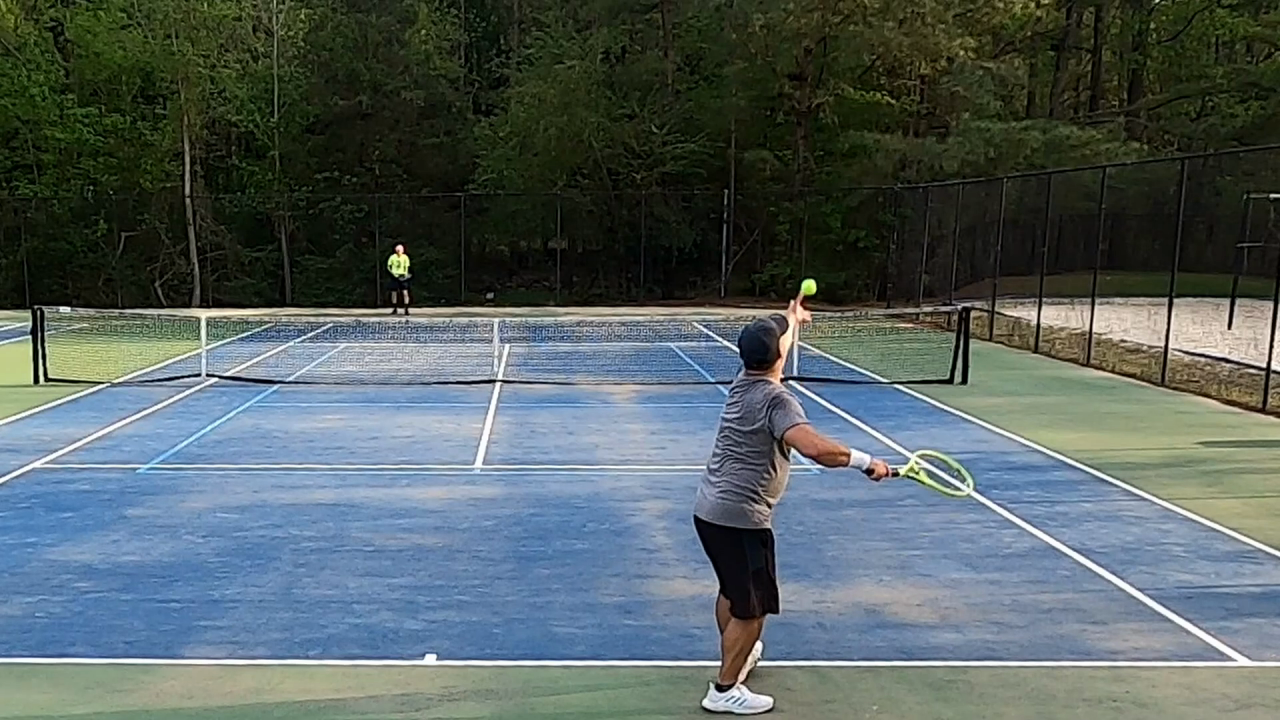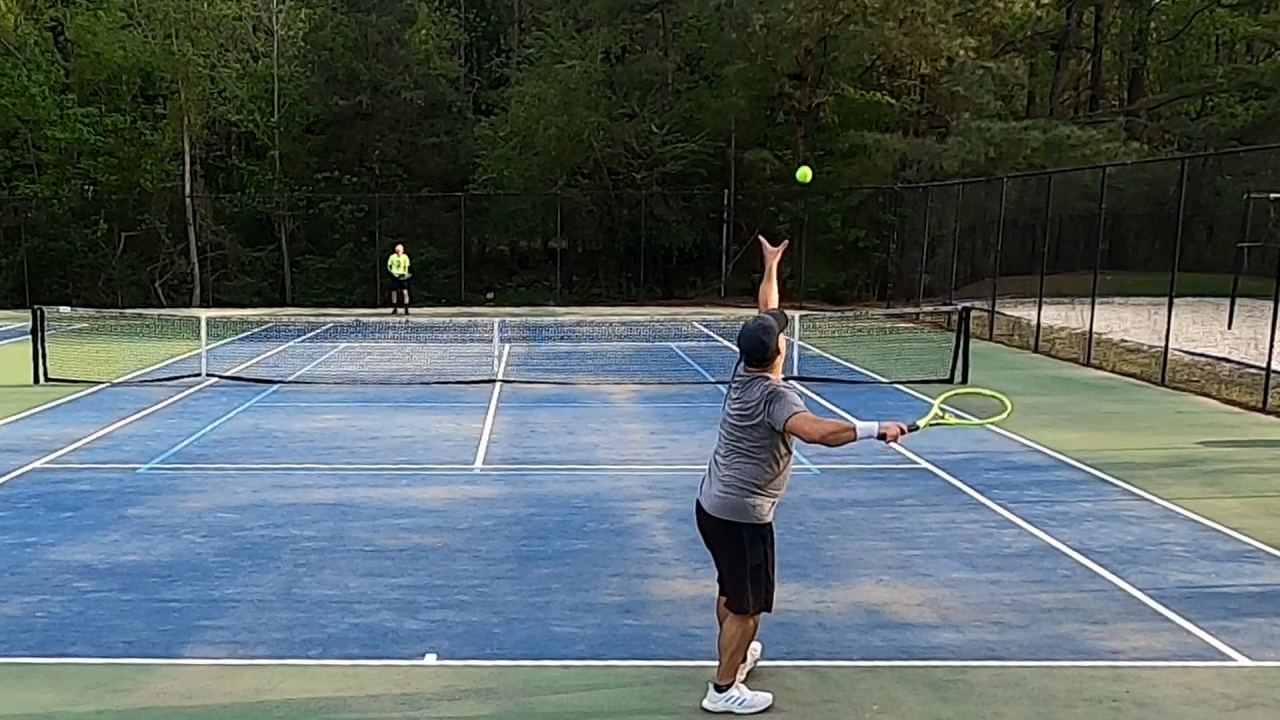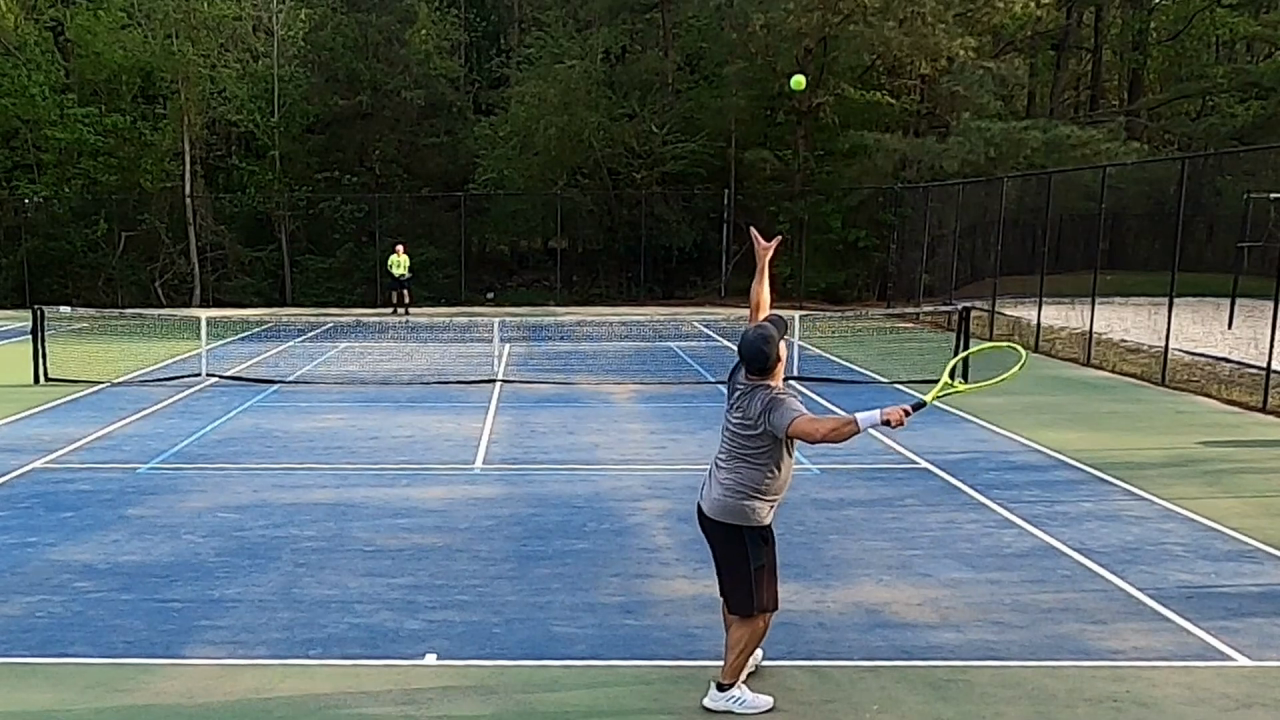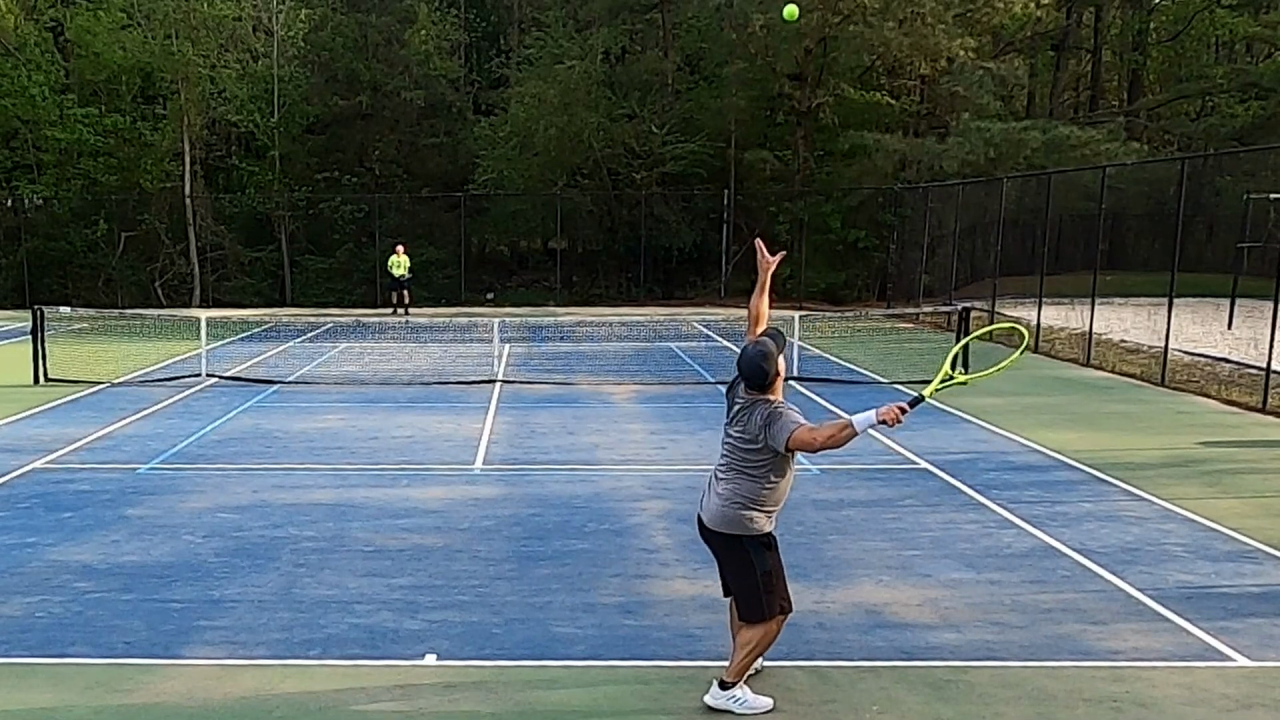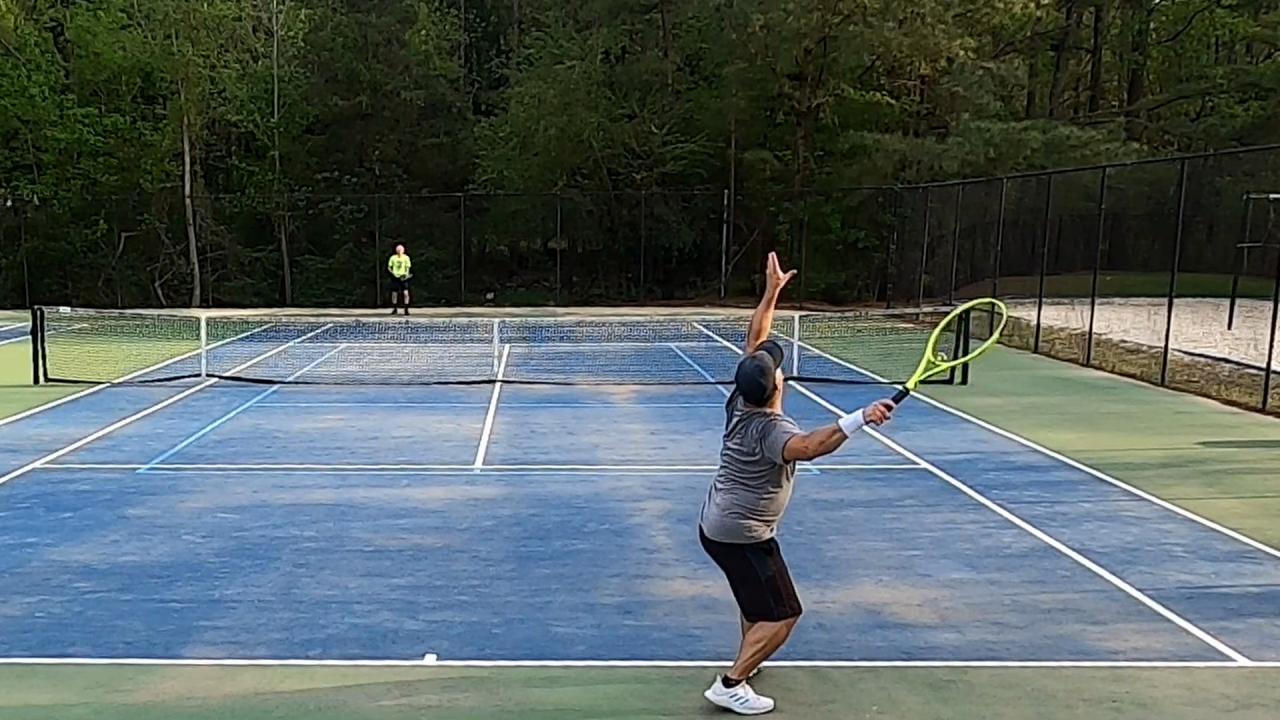
dt=1s
person 1, frame 1
left shoulder: (743, 382)
right shoulder: (776, 399)
left elbow: (766, 346)
right elbow: (814, 447)
left wrist: (790, 319)
right wrist: (865, 461)
left hip: (709, 510)
right hip: (740, 519)
left knee: (732, 593)
right knee: (751, 609)
left ankle: (736, 656)
right ankle: (724, 690)
person 1, frame 2
left shoulder: (745, 372)
right shoulder: (776, 396)
left elbow: (765, 315)
right elbow: (818, 431)
left wrist: (771, 267)
right wrist: (876, 429)
left hip: (713, 504)
right hip: (742, 515)
left knee: (732, 595)
right knee: (746, 607)
left ankle: (736, 657)
right ankle: (723, 689)
person 1, frame 3
left shoulder: (742, 377)
right shoulder: (775, 403)
left elbow: (757, 316)
right elbow: (818, 430)
left wrist: (762, 263)
right wrist: (876, 417)
left hip: (714, 506)
right hip: (742, 517)
left knee: (736, 596)
right knee: (755, 611)
left ankle: (739, 658)
right ankle: (725, 689)
person 1, frame 4
left shoulder: (742, 389)
right shoulder: (774, 416)
left elbow: (755, 328)
right elbow: (815, 438)
left wrist: (764, 276)
right wrist: (872, 418)
left hip: (715, 515)
right hip: (742, 526)
left knee: (745, 594)
right knee: (770, 615)
left ankle: (741, 659)
person 1, frame 5
left shoulder: (741, 401)
right shoulder: (771, 429)
left elbow: (755, 340)
right elbow: (808, 446)
left wrist: (771, 291)
right wrist: (860, 419)
left hip: (718, 524)
right hip: (741, 535)
left knee: (757, 598)
right knee: (780, 617)
left ankle: (746, 658)
right ankle: (729, 685)
